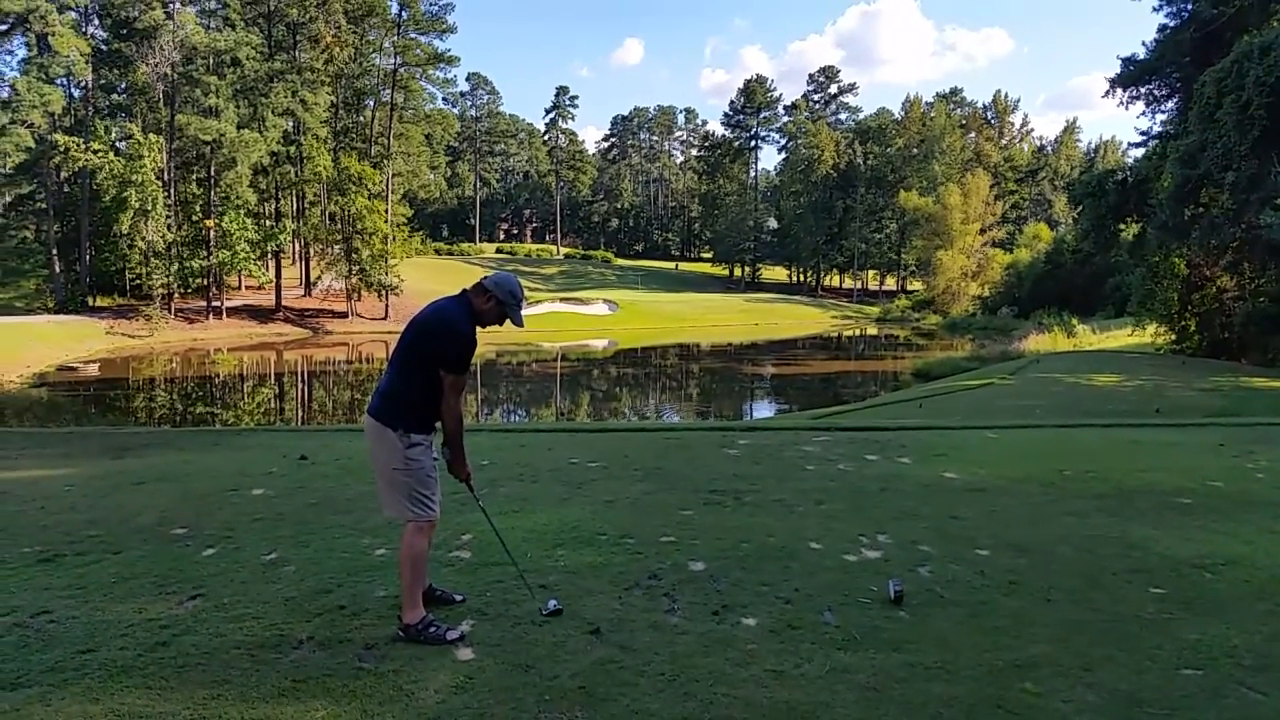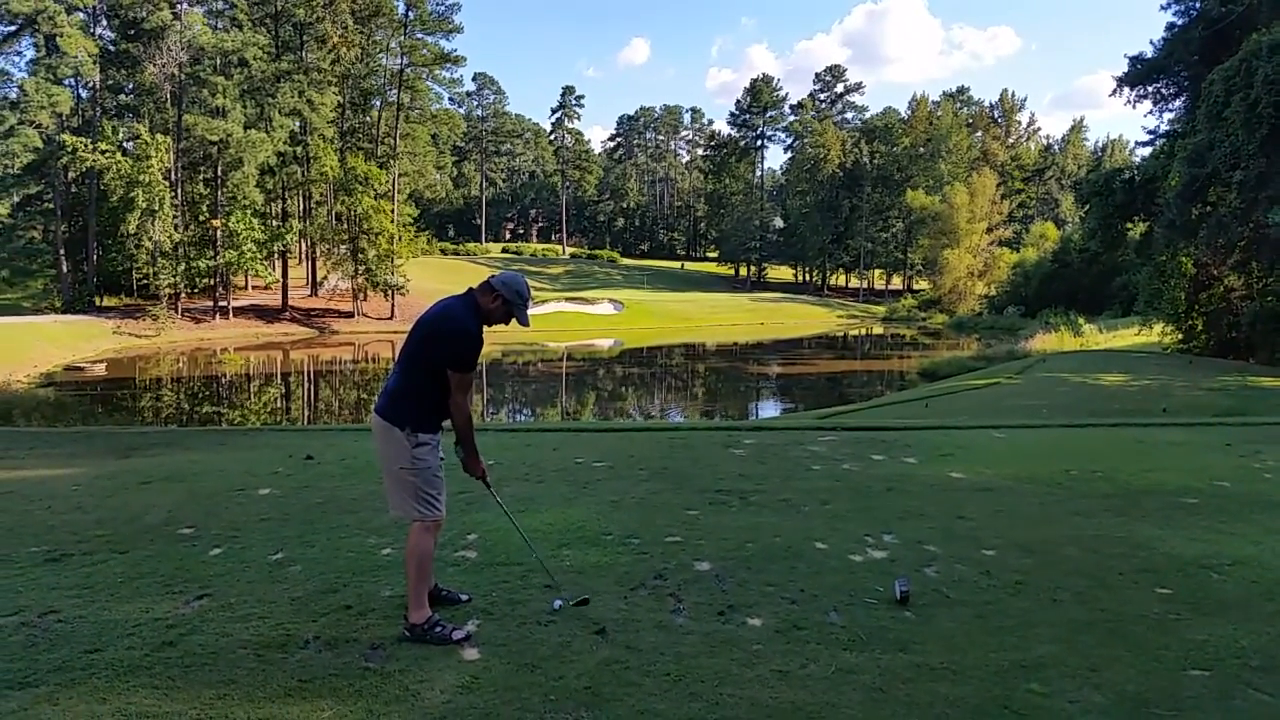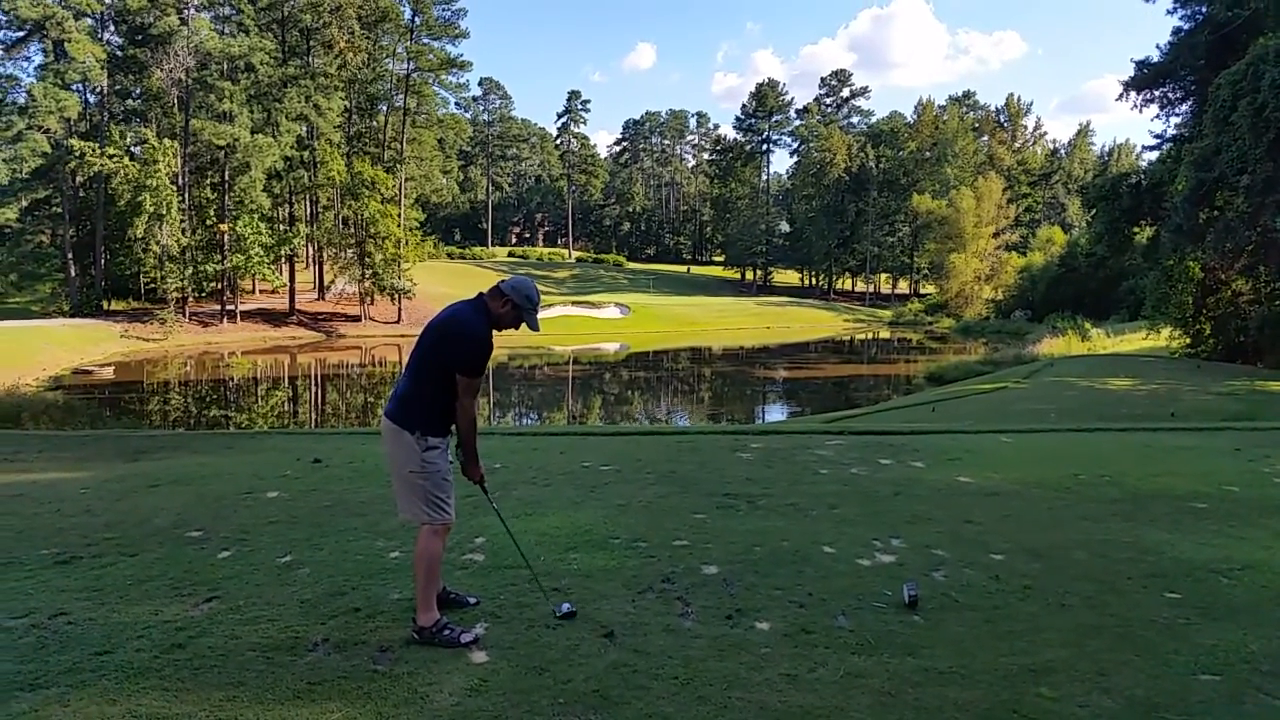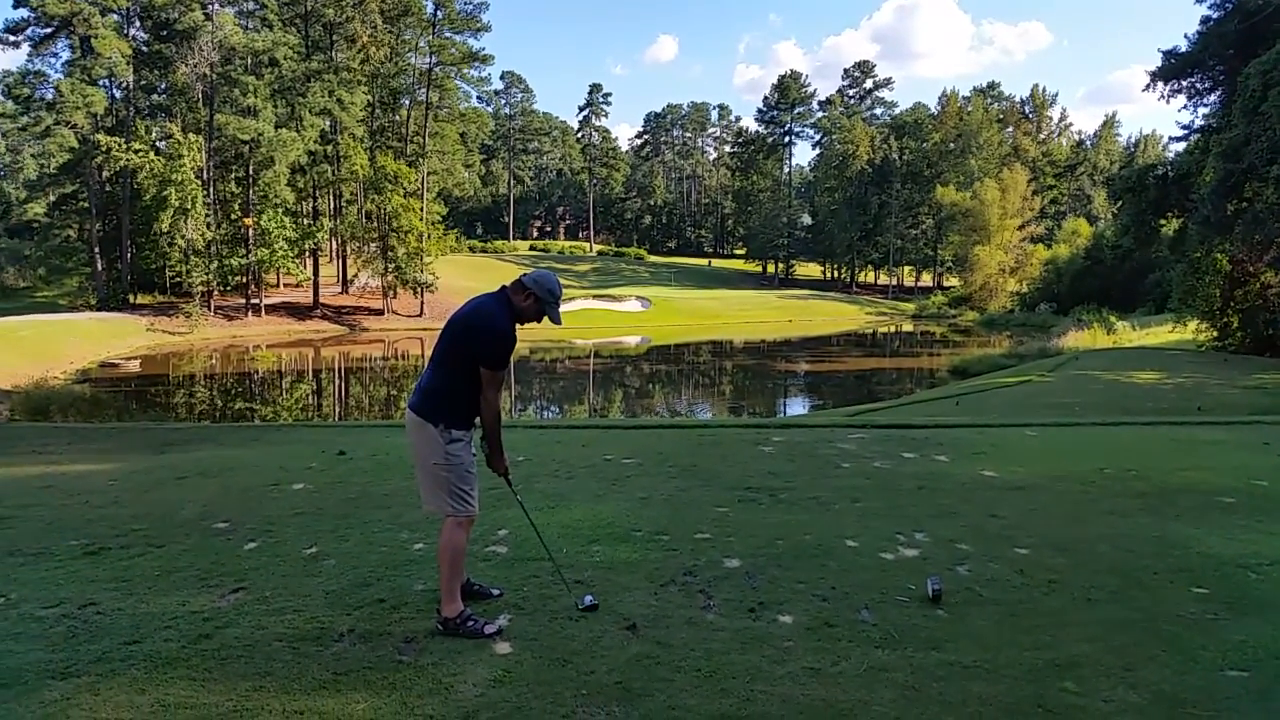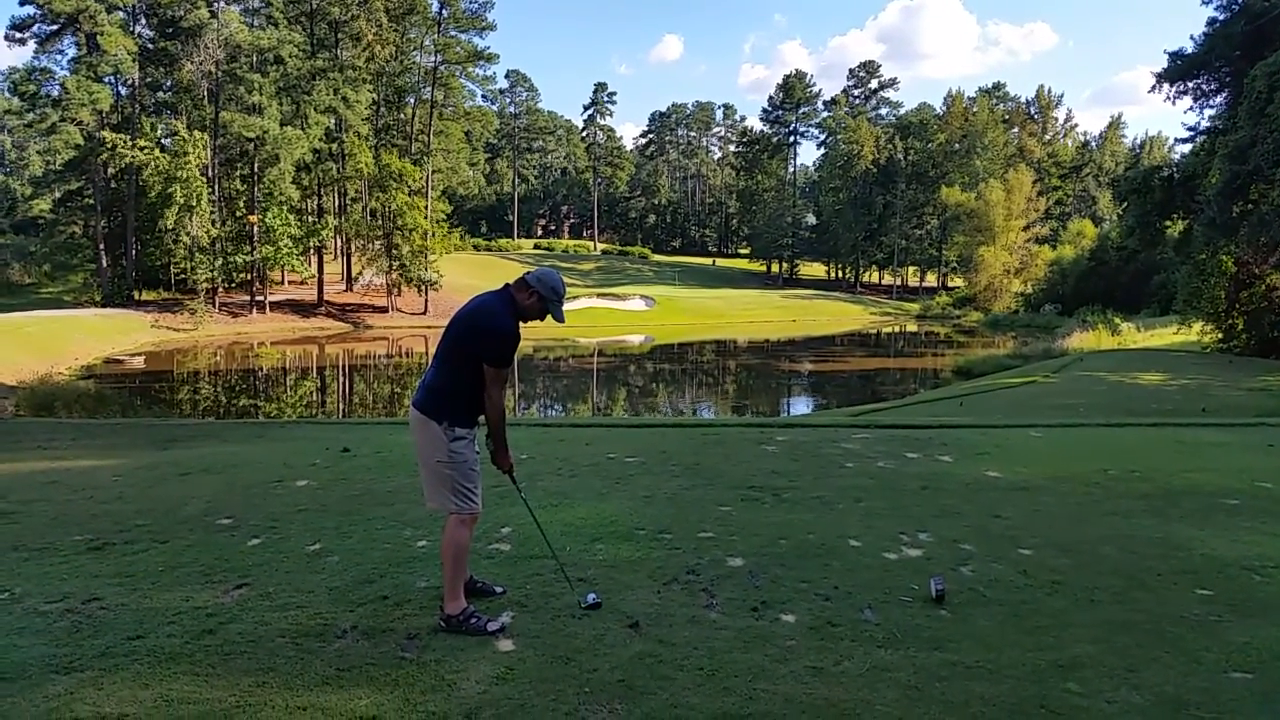
dt=0.5s
person 1, frame 1
left shoulder: (450, 310)
right shoulder: (458, 327)
right elbow: (449, 402)
left wrist: (450, 449)
right wrist: (458, 458)
left hip: (401, 420)
right hip: (400, 427)
left knee: (424, 513)
right knee: (420, 519)
left ankle: (420, 588)
right ankle: (413, 618)
person 1, frame 2
left shoulder: (456, 310)
right shoulder: (464, 327)
right elbow: (458, 399)
left wrist: (463, 446)
right wrist: (471, 455)
left hip: (409, 420)
right hip: (407, 427)
left knee: (428, 513)
right knee: (426, 518)
left ankle: (426, 587)
right ankle: (418, 618)
person 1, frame 3
left shoulder: (466, 313)
right shoulder: (474, 331)
right elbow: (464, 403)
left wrist: (464, 451)
right wrist: (471, 460)
left hip: (416, 423)
right hip: (416, 430)
left knee: (436, 517)
right knee: (435, 522)
left ankle: (434, 590)
right ankle: (427, 620)
person 1, frame 4
left shoulder: (489, 307)
right shoulder: (497, 325)
right elbow: (489, 396)
left wrist: (488, 443)
right wrist: (496, 452)
left hip: (439, 416)
right hip: (441, 423)
left knee: (459, 510)
right knee: (460, 515)
left ankle: (458, 581)
right ankle: (451, 611)
person 1, frame 5
left shoulder: (492, 304)
right shoulder: (501, 323)
right elbow: (493, 394)
left wrist: (495, 443)
right wrist: (501, 450)
left hip: (444, 413)
right hip: (444, 421)
left knee: (463, 507)
right knee: (463, 512)
left ankle: (461, 579)
right ankle: (454, 608)
